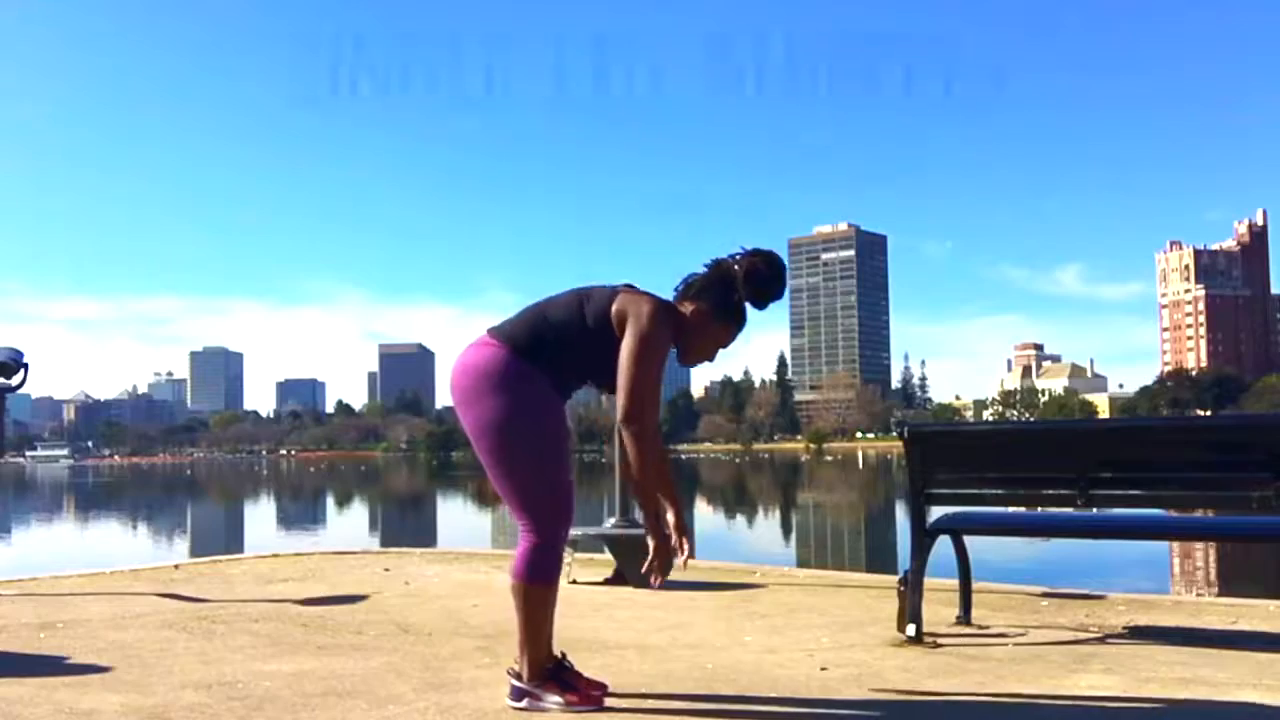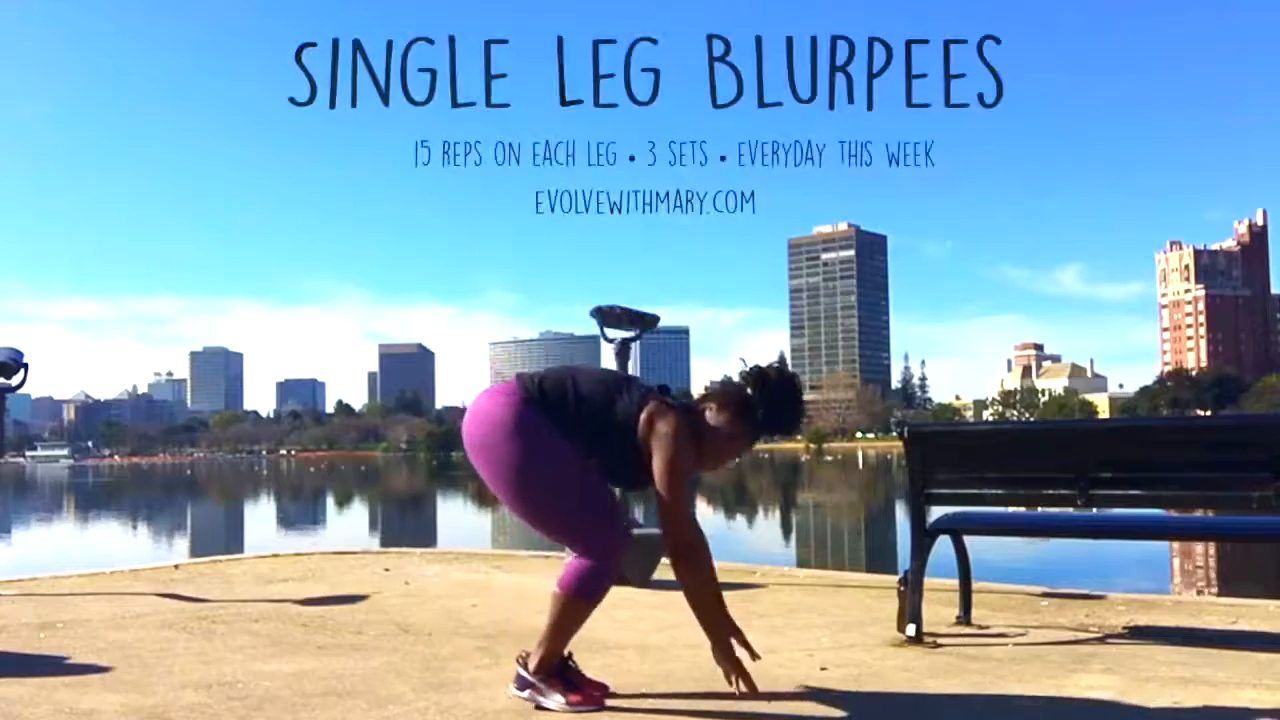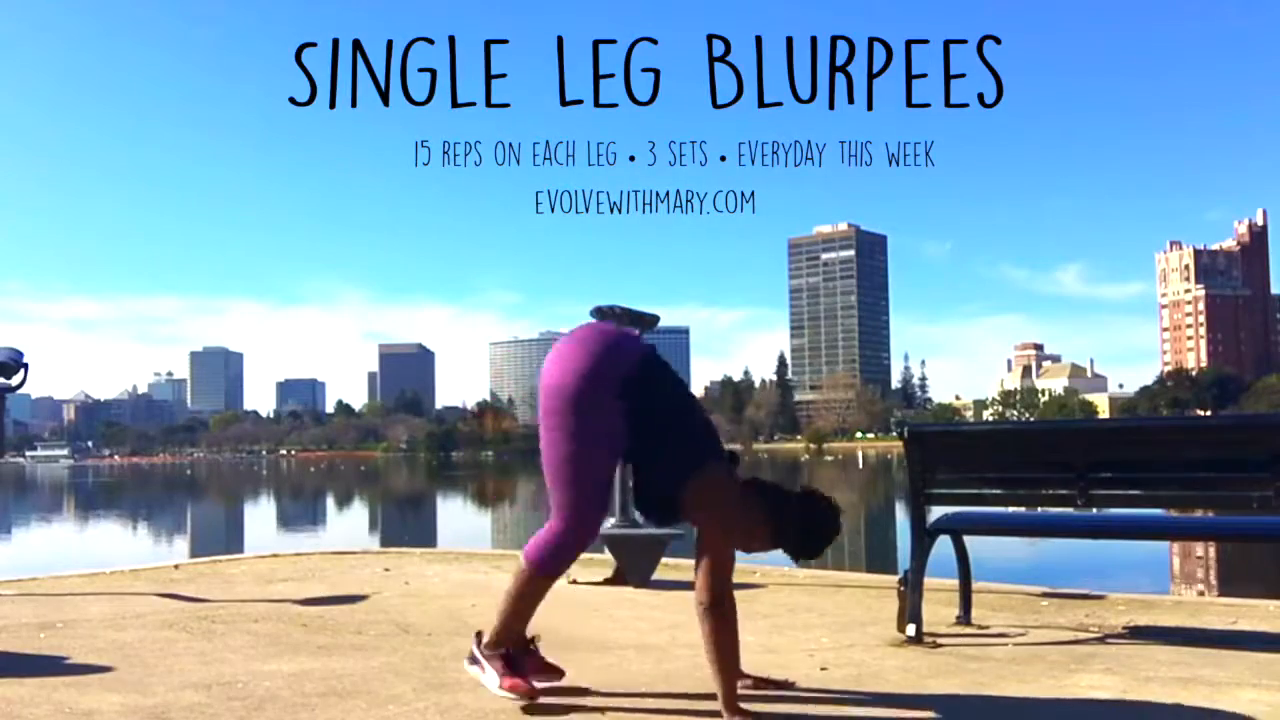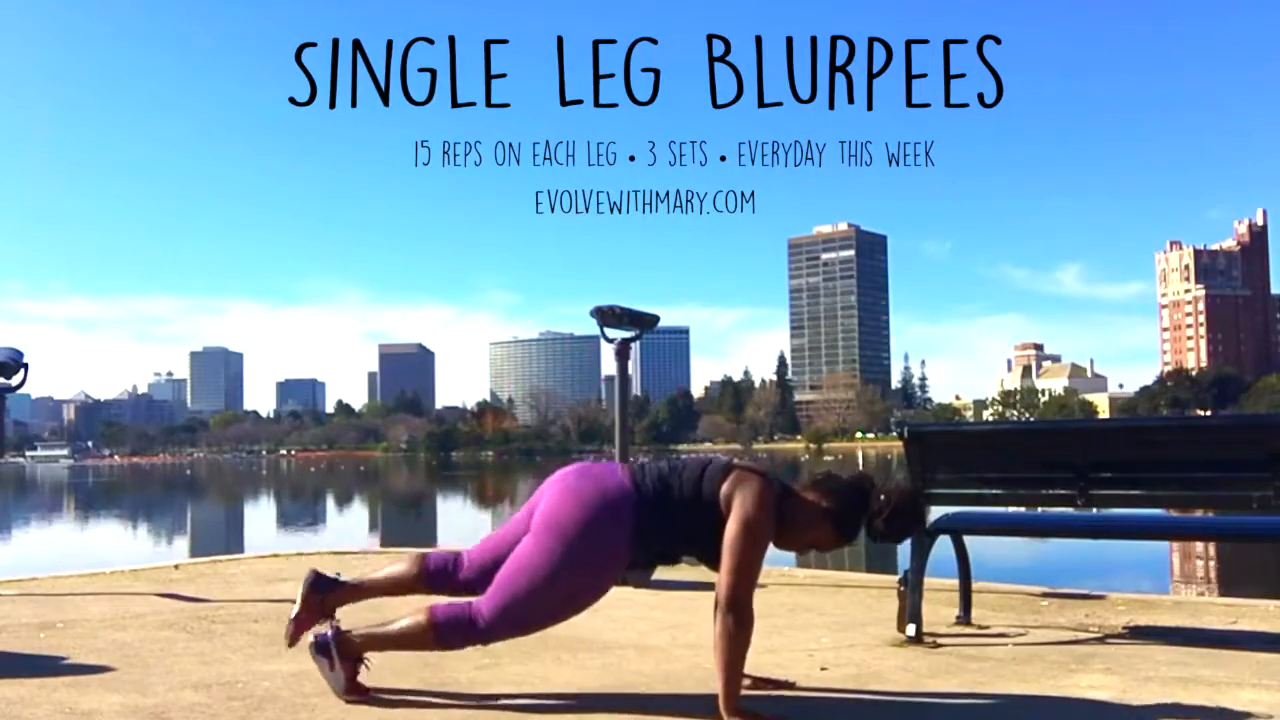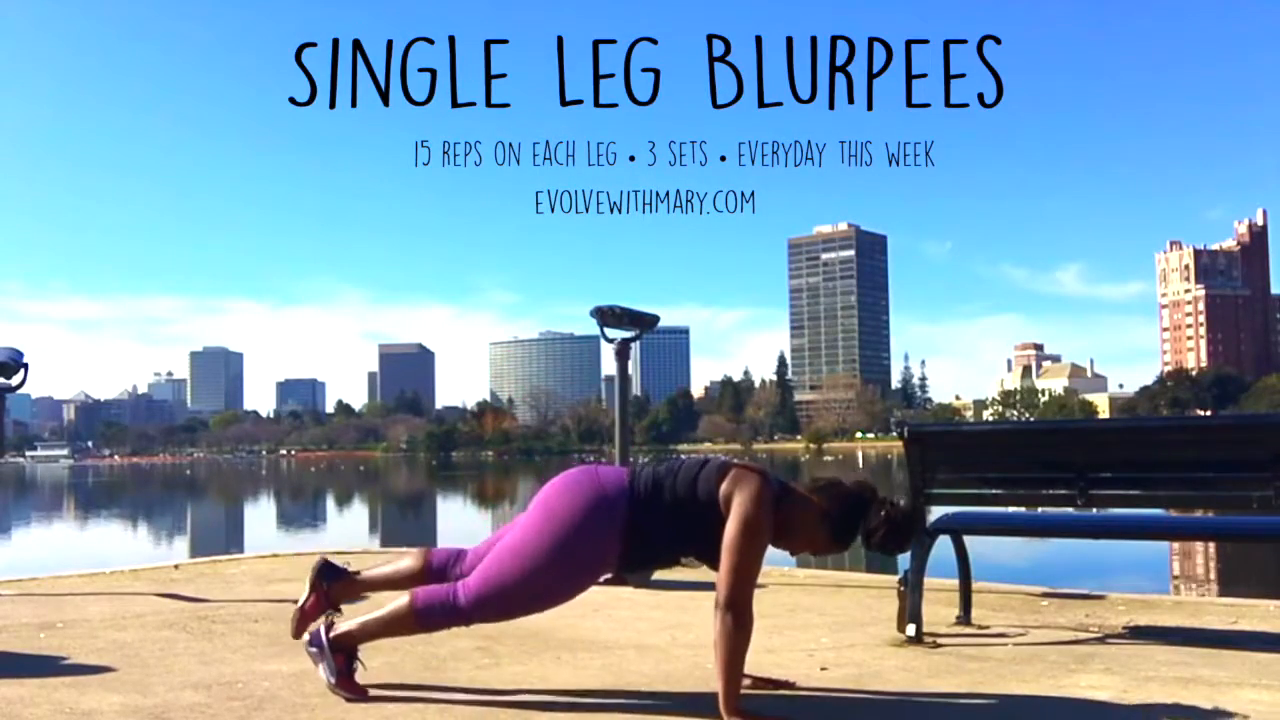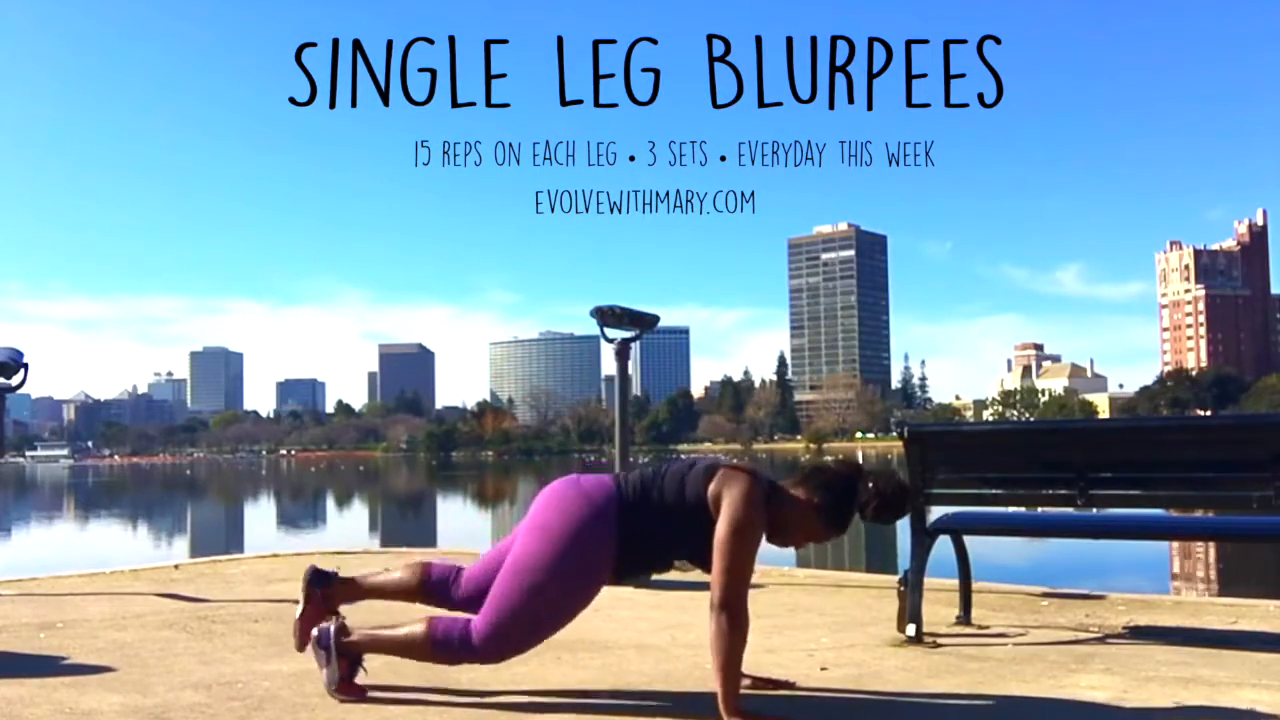
dt=0.4s
person 1, frame 1
left shoulder: (653, 333)
right shoulder: (651, 319)
left elbow: (644, 430)
right elbow: (630, 421)
left wrist: (666, 511)
right wrist: (658, 524)
left hip: (527, 386)
right hip: (497, 377)
left knee: (553, 524)
right knee: (545, 527)
left ankle: (544, 663)
right ankle: (529, 678)
person 1, frame 2
left shoulder: (674, 429)
right shoulder: (673, 431)
left elbow: (684, 542)
right elbow: (684, 547)
left wrist: (722, 626)
right wrist: (721, 639)
left hip: (521, 425)
right hip: (505, 423)
left knee: (604, 540)
right knee: (605, 544)
left ankle: (551, 661)
right ankle: (536, 669)
person 1, frame 3
left shoulder: (716, 496)
right shoulder: (731, 508)
left elbow: (715, 597)
right elbow: (713, 603)
left wrist: (732, 670)
left knee: (576, 526)
right knee: (574, 527)
left ankle: (513, 641)
right ankle: (494, 647)
person 1, frame 4
left shoulder: (757, 501)
right shoulder: (762, 504)
left elbow: (725, 596)
right elbow: (735, 606)
left hip: (580, 493)
right hip: (593, 522)
left knee: (463, 574)
right knee: (489, 616)
left ankle: (331, 593)
right ankle: (345, 642)
person 1, frame 5
left shoulder: (754, 497)
right shoulder: (760, 501)
left elbow: (729, 597)
right elbow: (732, 605)
left hip: (586, 497)
right hip: (588, 523)
left knee: (465, 567)
right knee: (470, 597)
left ankle: (339, 582)
right ankle: (338, 636)
person 1, frame 6
left shoulder: (750, 498)
right shoulder: (749, 500)
left elbow: (725, 601)
right elbow: (727, 606)
left hip: (576, 511)
right hip: (582, 529)
left knee: (462, 587)
right knee: (487, 639)
left ankle: (331, 588)
right ankle: (344, 640)
